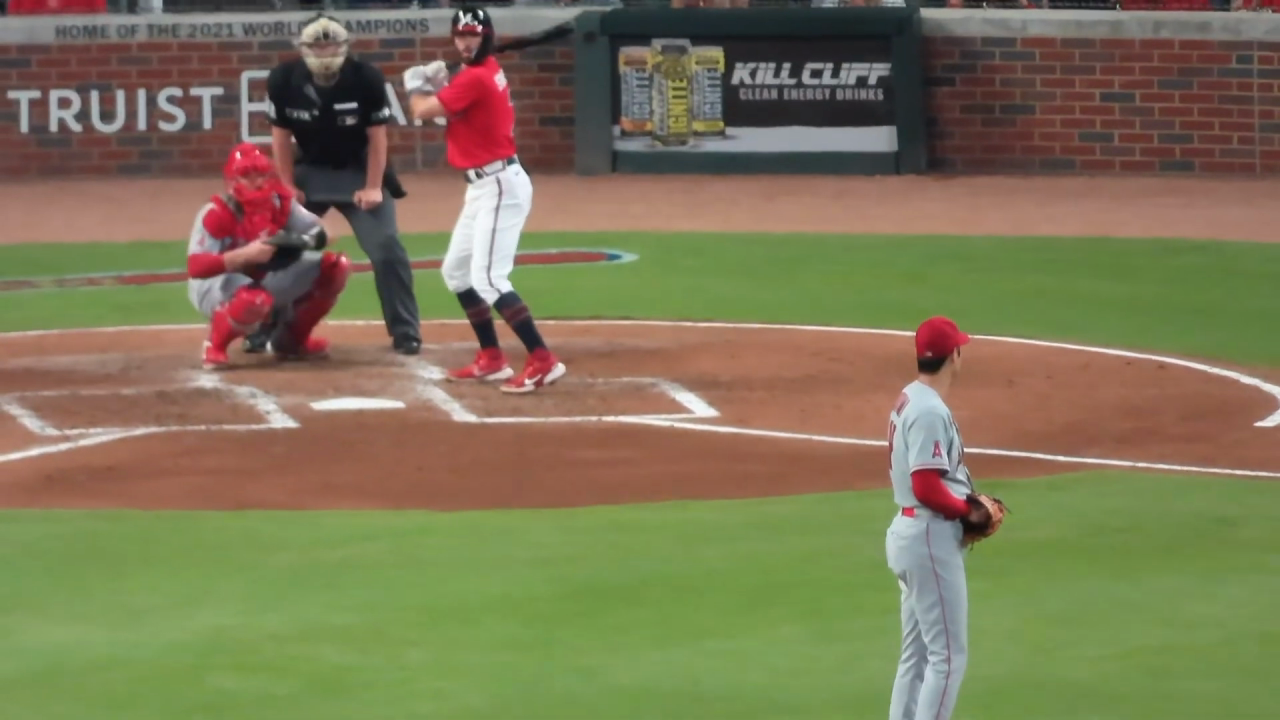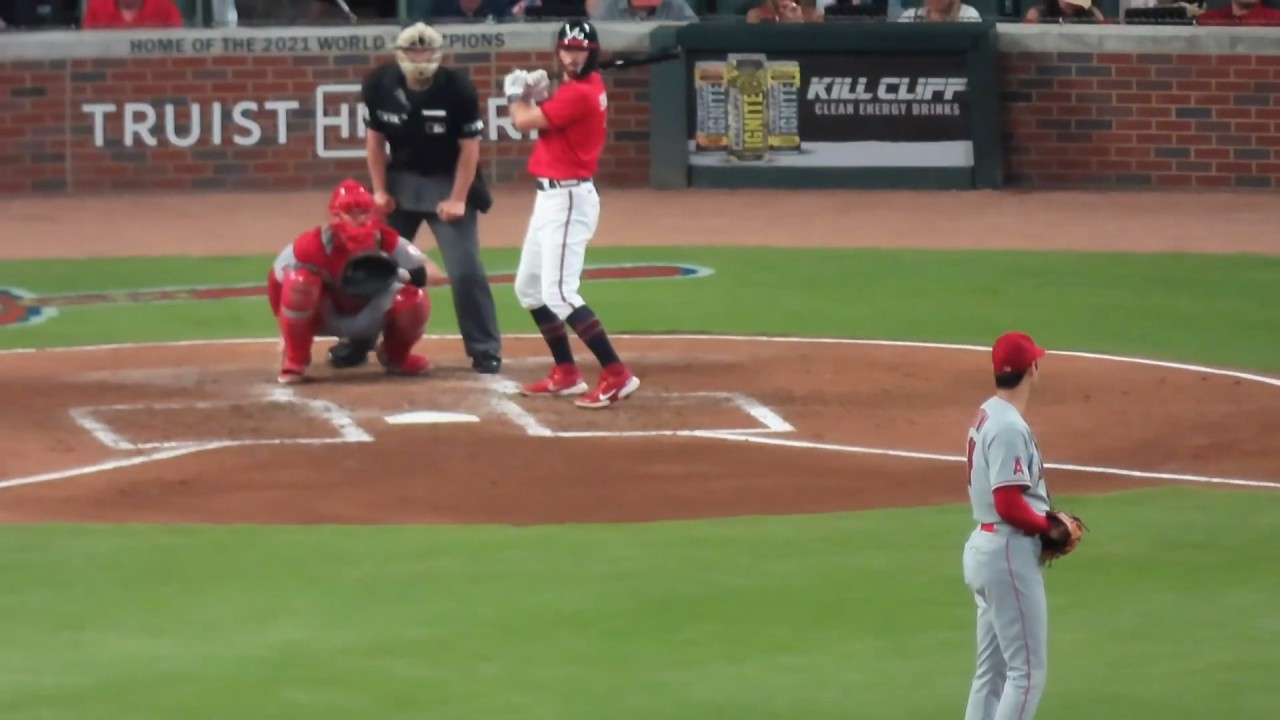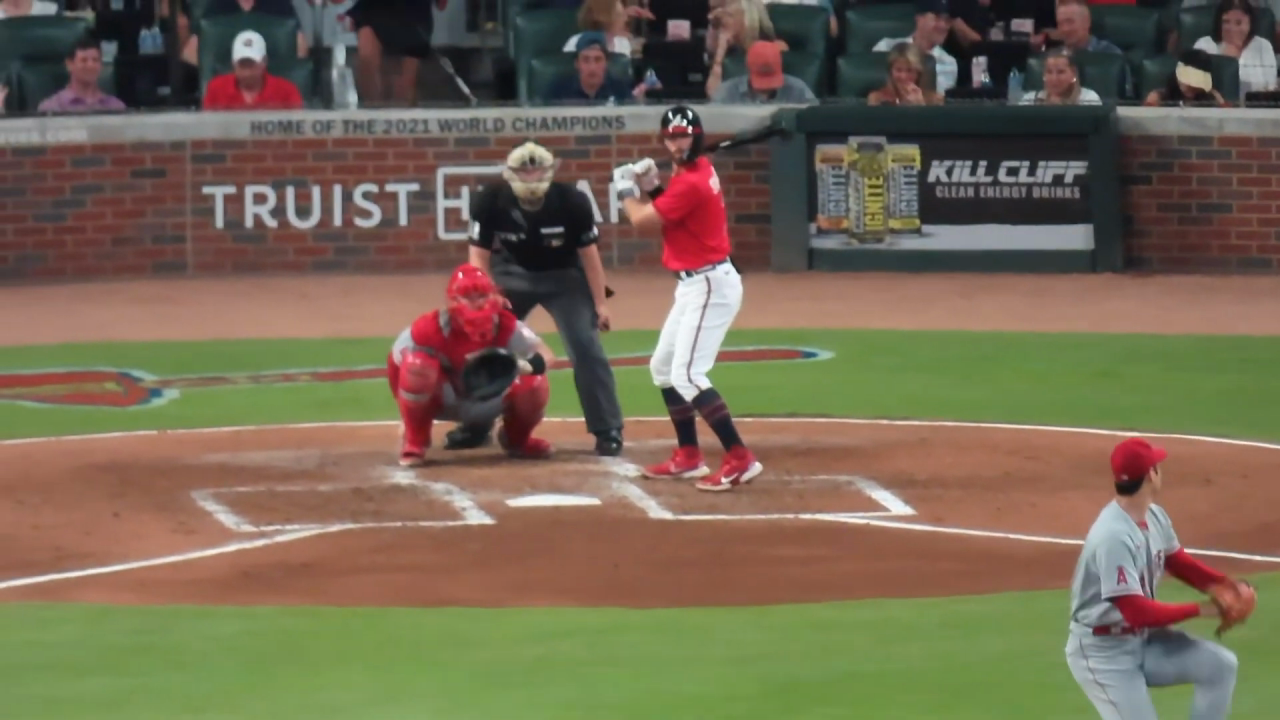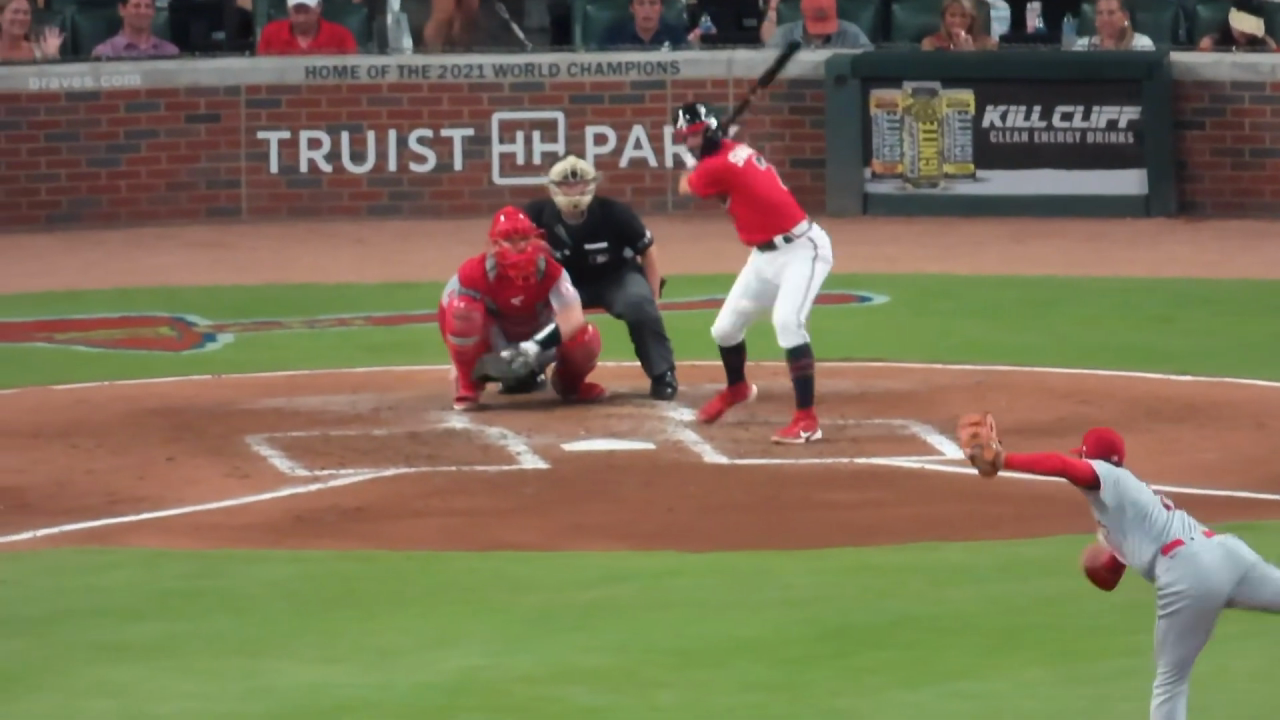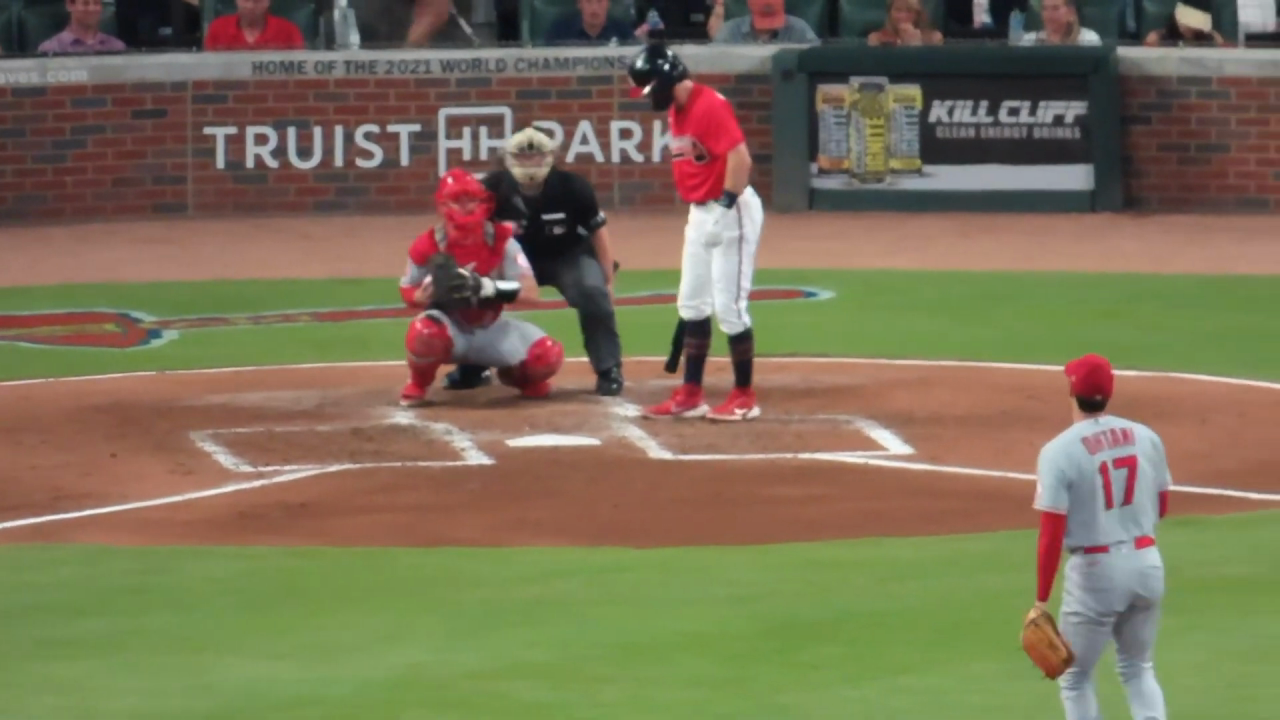
dt=1s
person 1, frame 1
left shoulder: (476, 77)
right shoulder: (483, 72)
left elbow: (423, 111)
right elbow: (455, 108)
left wrist: (415, 84)
right wrist: (439, 85)
left hip: (499, 185)
right hip: (485, 186)
left knee: (487, 279)
right knee: (456, 271)
left ankle: (543, 361)
right ankle: (491, 359)
person 1, frame 2
left shoulder: (580, 93)
right shoulder: (580, 86)
left elbow: (524, 121)
right elbow: (549, 120)
left wrist: (515, 92)
right wrist: (539, 95)
left hip: (567, 199)
right hip: (551, 197)
left knee: (558, 294)
right knee: (529, 287)
left ankle: (617, 374)
right ankle: (566, 373)
person 1, frame 3
left shoulder: (692, 181)
right shoulder: (694, 172)
left elbow: (642, 219)
right elbow: (668, 209)
left wrist: (625, 187)
right wrist: (650, 186)
left hip: (709, 285)
right hip: (694, 284)
left knee: (687, 375)
right knee: (663, 368)
left ankle: (739, 459)
right ankle: (689, 457)
person 1, frame 4
left shoulder: (717, 165)
right shoulder: (737, 150)
left elbow: (686, 188)
left wrist: (695, 163)
left hip: (803, 247)
right hip: (767, 253)
left knee: (787, 322)
right knee: (725, 329)
left ankle: (806, 419)
right ankle: (737, 388)
person 1, frame 5
left shoulder: (710, 105)
right shoulder: (676, 109)
left elbow: (740, 159)
left wrist: (723, 210)
right wrist: (705, 213)
left hip: (731, 212)
right hip: (701, 213)
left knee: (728, 307)
right knee: (692, 303)
left ankle: (744, 396)
right ankle: (690, 396)
person 2, frame 1
left shoulder: (909, 399)
right shoulder: (931, 410)
right elbow: (927, 488)
left wrist: (963, 507)
right wrist: (969, 511)
left hip: (911, 531)
right hip: (930, 537)
left knee: (917, 654)
right knee: (948, 654)
person 2, frame 2
left shoulder: (988, 415)
right shoulder: (1010, 427)
right elbow: (1008, 504)
left wrist: (1043, 523)
right wrist: (1049, 526)
left hip: (987, 547)
right hip: (1008, 553)
left knee: (994, 670)
right knee: (1026, 669)
person 2, frame 3
left shoulder: (1154, 515)
right shoulder: (1113, 536)
left elbow: (1179, 563)
right elbow: (1137, 613)
left wrist: (1227, 586)
right wrist: (1198, 610)
left hip: (1140, 641)
right hip: (1102, 652)
person 2, frame 4
left shoulder: (1108, 478)
left elbow: (1067, 467)
right elbow: (1106, 579)
left wrist: (1002, 459)
right wrist: (1099, 559)
left hip: (1189, 574)
left knee: (1170, 684)
person 2, frame 5
left shoulder: (1058, 451)
right shoulder: (1147, 437)
left elbow: (1052, 533)
right elbow: (1161, 507)
left wrist: (1041, 601)
left hip: (1095, 573)
right hip: (1147, 565)
left knee: (1076, 681)
right knee: (1136, 669)
person 3, frame 1
left shoulder: (366, 78)
right shoulder: (283, 79)
left elbow: (377, 137)
right elbow: (281, 136)
left wrist: (373, 187)
right wrist: (289, 187)
left hip: (358, 172)
right hip: (308, 171)
left knee: (387, 250)
left ankle: (406, 331)
right ankle: (267, 328)
person 3, frame 2
left shoulder: (458, 88)
right shoulder: (378, 83)
left elbow: (469, 148)
right elbow: (375, 139)
left wrist: (458, 199)
right wrist: (380, 191)
left hip: (447, 183)
right hip: (400, 180)
left knee: (465, 268)
left ankle: (486, 349)
right ankle: (357, 342)
person 3, frame 3
left shoulder: (571, 200)
right shoulder: (490, 201)
left elbow: (588, 253)
right elbow: (479, 255)
left wrist: (600, 302)
left hip: (564, 275)
right hip: (513, 271)
left knee: (586, 347)
left ankle: (608, 430)
right ankle: (475, 424)
person 3, frame 4
left shoulder: (615, 213)
right shoulder: (537, 214)
left elbow: (646, 251)
left wrist: (654, 298)
left hip: (616, 277)
left knee: (639, 305)
left ankle: (663, 374)
person 3, frame 5
left shoulder: (572, 186)
right shoulder: (493, 187)
left elbow: (598, 230)
left wrist: (608, 280)
left hip: (570, 254)
left knee: (592, 293)
left ankle: (609, 369)
right ankle: (473, 368)
person 4, frame 1
left shoulder: (280, 201)
right shoulder: (216, 215)
left elbow: (322, 234)
right elbow: (195, 267)
right wrist: (245, 254)
left hip: (265, 280)
left knee: (337, 267)
right knee: (255, 301)
left ankle: (291, 339)
right ankle: (215, 346)
person 4, frame 2
left shoulder: (387, 241)
right shoulder: (312, 246)
left elbow: (433, 272)
right elbow: (276, 280)
left wrist: (402, 275)
right wrist: (286, 336)
left hip: (368, 316)
right hip: (325, 316)
left knee: (415, 300)
right knee: (298, 281)
left ankle: (395, 356)
right ankle: (295, 360)
person 4, frame 3
left shoulder: (504, 324)
right shoulder: (429, 328)
left elbow: (546, 355)
right elbow: (396, 364)
left wrist: (523, 366)
right wrist: (408, 414)
left hip: (487, 401)
right hip: (443, 401)
left knee: (534, 384)
right knee: (415, 365)
left ankle: (516, 440)
right ankle: (415, 442)
person 4, frame 4
left shoulder: (550, 271)
right shoulder: (475, 272)
left elbow: (575, 316)
right elbow: (447, 310)
left wrist: (533, 347)
right wrist: (457, 364)
left hip: (537, 339)
right hip: (493, 342)
left knee: (585, 337)
right knee: (461, 308)
left ankle: (569, 384)
right ankle: (469, 388)
person 4, frame 5
left shoulder: (501, 239)
right shoulder: (426, 246)
left elbow: (530, 290)
right elbow: (409, 293)
left wrist: (488, 287)
right wrist: (426, 293)
left hip: (491, 331)
right hip: (448, 333)
left knee: (549, 356)
right knee: (424, 333)
left ankle: (516, 375)
right ankle: (418, 384)
